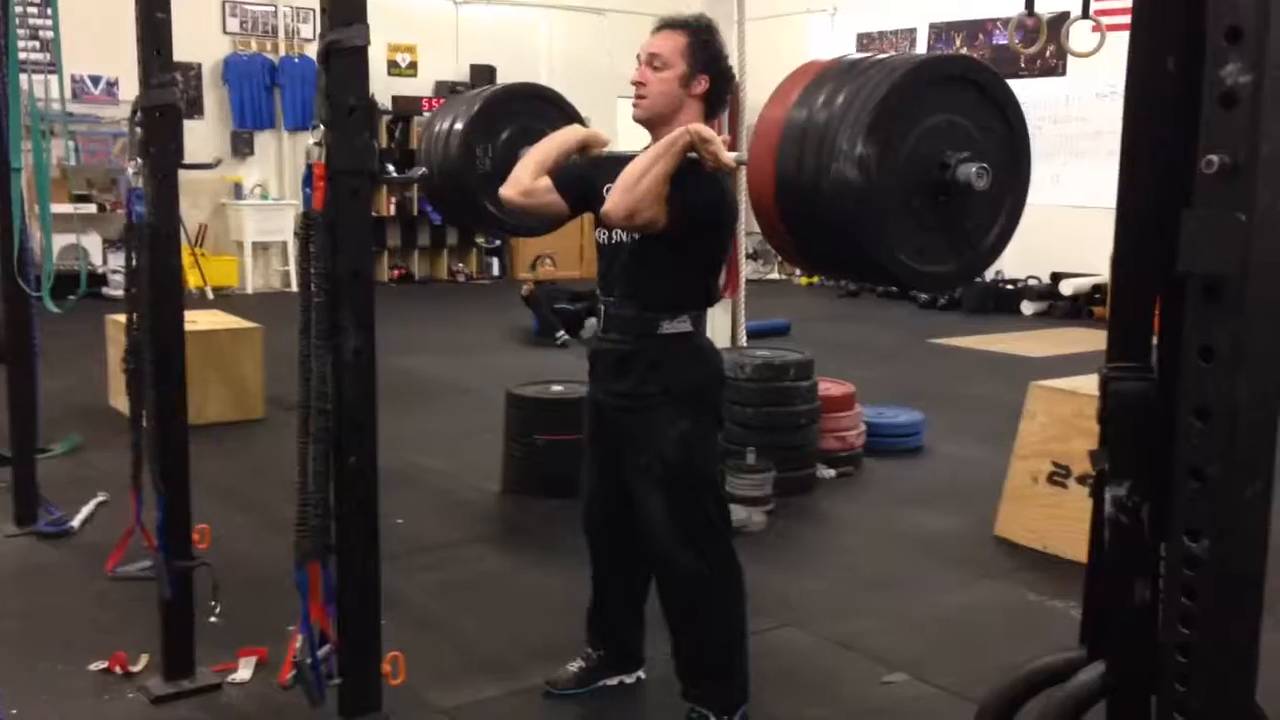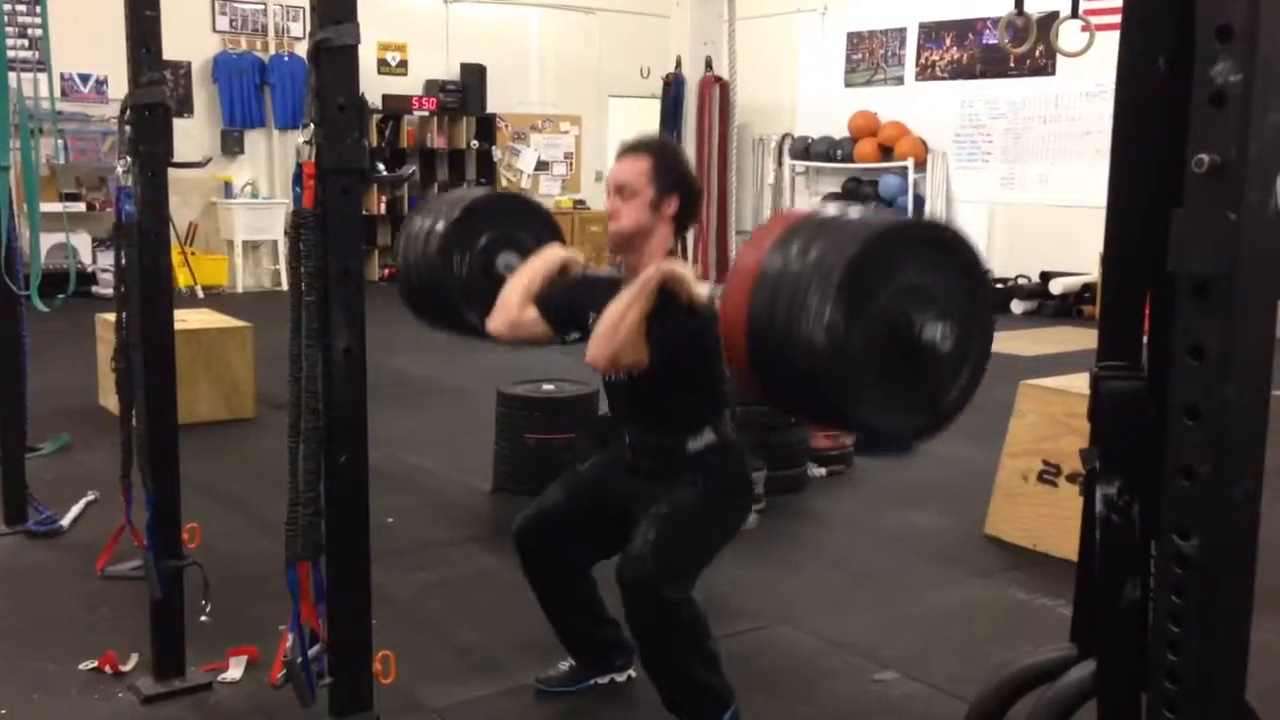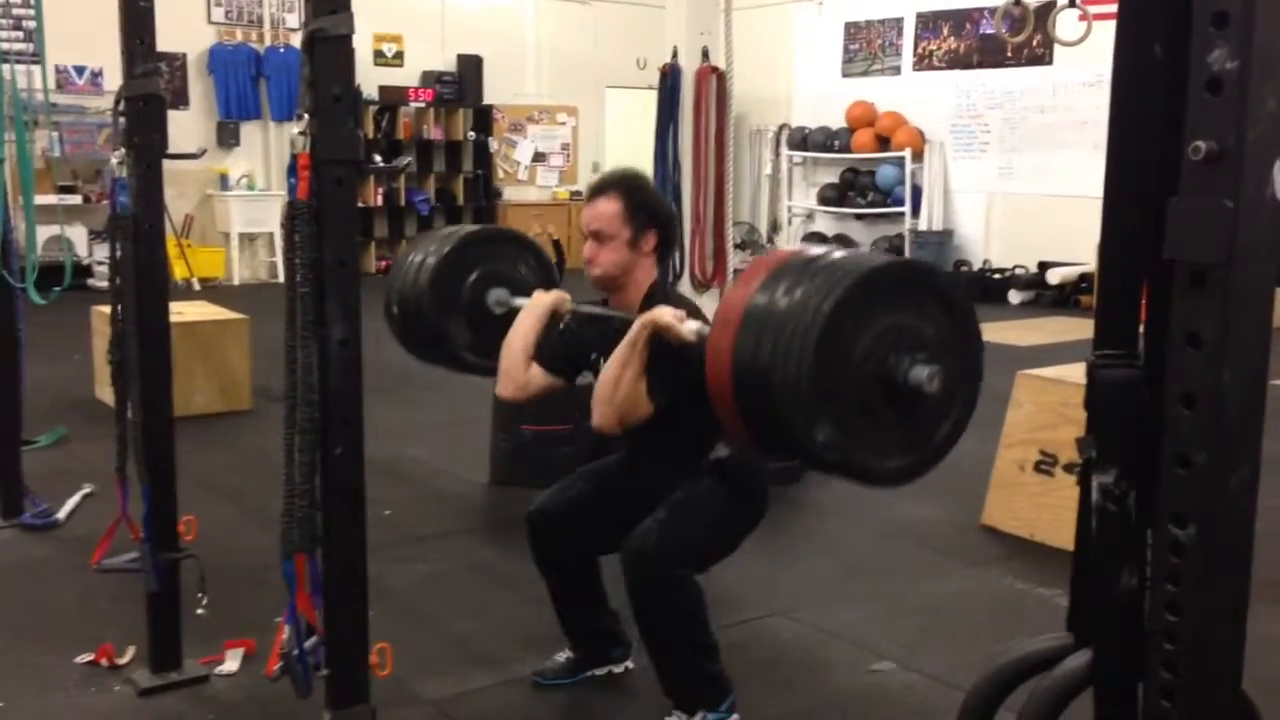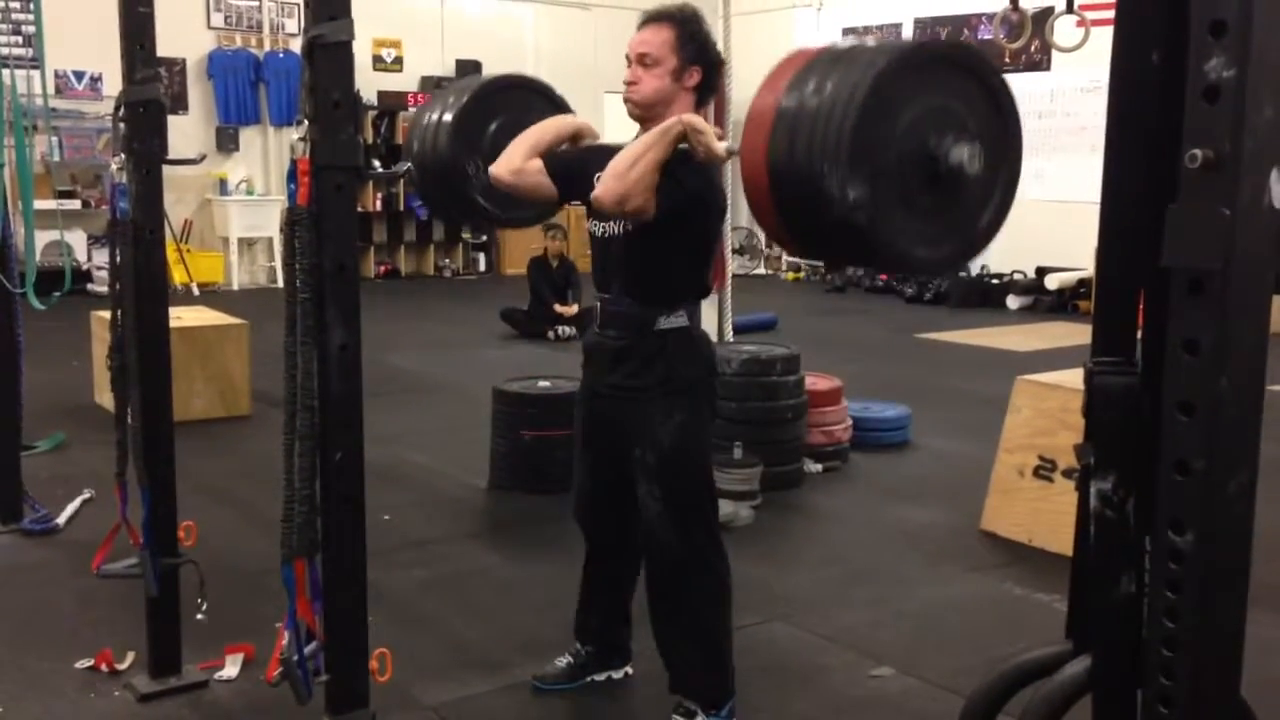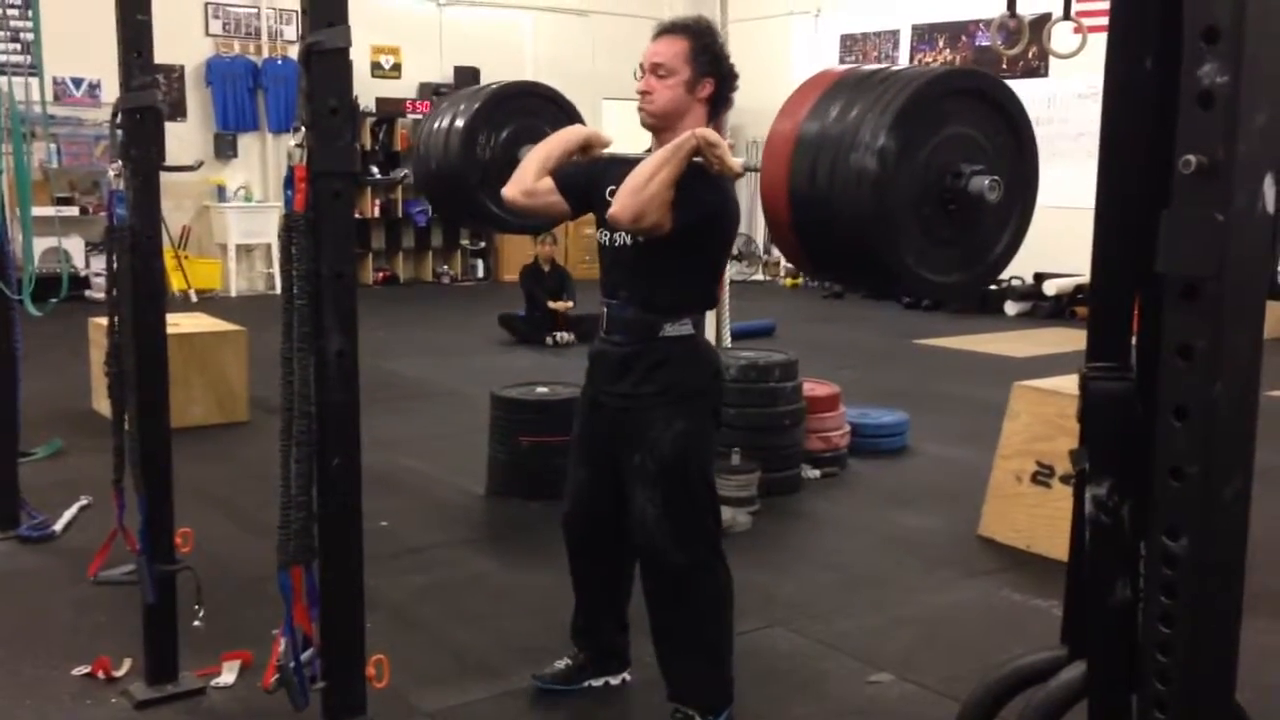
dt=1s
person 1, frame 1
left shoulder: (700, 179)
right shoulder: (619, 166)
left elbow: (623, 211)
right elbow: (518, 191)
left wrist: (681, 141)
right wrist: (571, 136)
left hip: (673, 377)
right hip: (614, 368)
left knee: (688, 546)
right knee: (610, 526)
right ankle: (614, 654)
person 1, frame 2
left shoulder: (680, 301)
right shoulder: (599, 290)
left elbow: (603, 356)
right elbow: (503, 323)
left wrist: (656, 278)
right wrist: (550, 259)
left hip: (701, 474)
right hip: (633, 460)
left knee: (647, 573)
right knee: (540, 533)
right ankle: (602, 655)
person 1, frame 3
left shoulder: (674, 328)
right shoulder: (593, 323)
left elbow: (607, 418)
right elbow: (512, 385)
left wrist: (643, 331)
right wrist: (539, 306)
left hip: (720, 476)
right hip: (650, 464)
left knee: (650, 553)
right knee: (552, 520)
right ankle: (600, 648)
person 1, frame 4
left shoulder: (689, 168)
right shoulder: (610, 154)
left elbow: (612, 196)
right elbow: (506, 172)
left wrist: (671, 131)
right wrist: (564, 125)
left hip: (667, 367)
right hip: (608, 359)
left knee: (678, 537)
right knee: (604, 520)
right ankle: (603, 650)
person 1, frame 5
left shoulder: (705, 184)
right shoulder: (617, 168)
left elbow: (631, 212)
right elbow: (521, 193)
left wrist: (687, 143)
right wrist: (574, 135)
left hip: (671, 377)
right hip: (610, 367)
left knee: (676, 545)
right knee: (589, 523)
right ankle: (599, 654)
